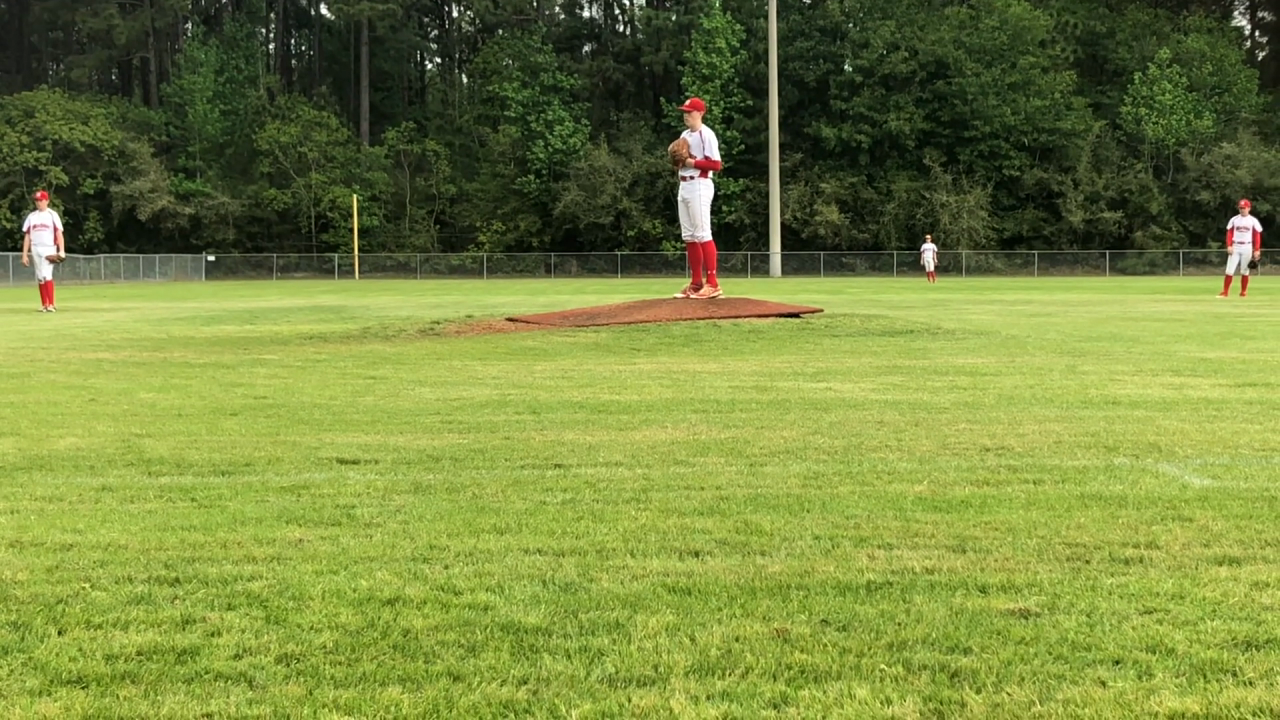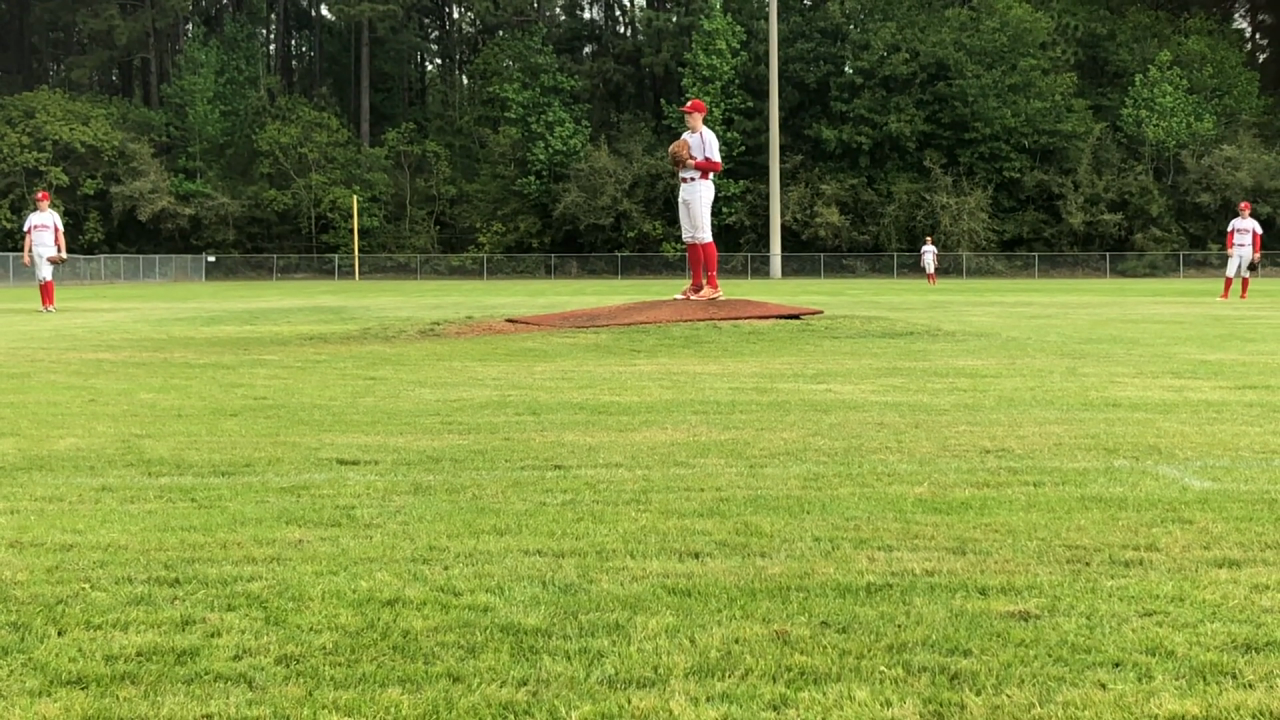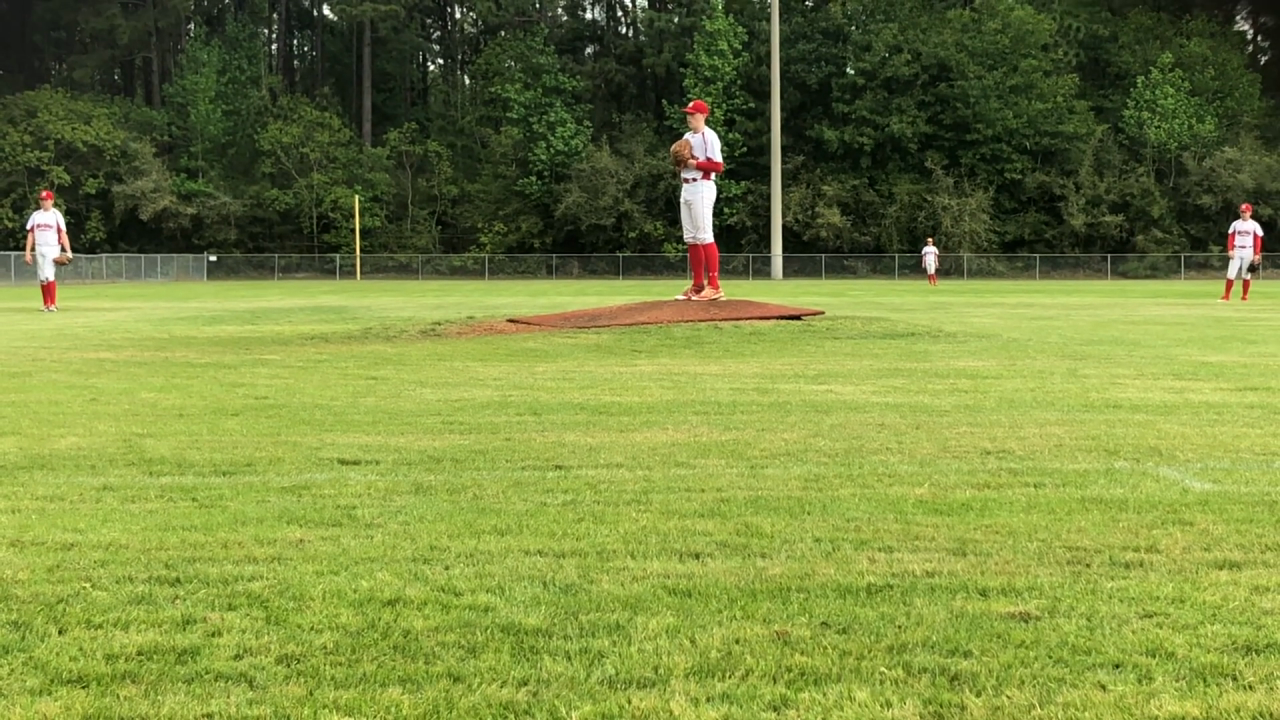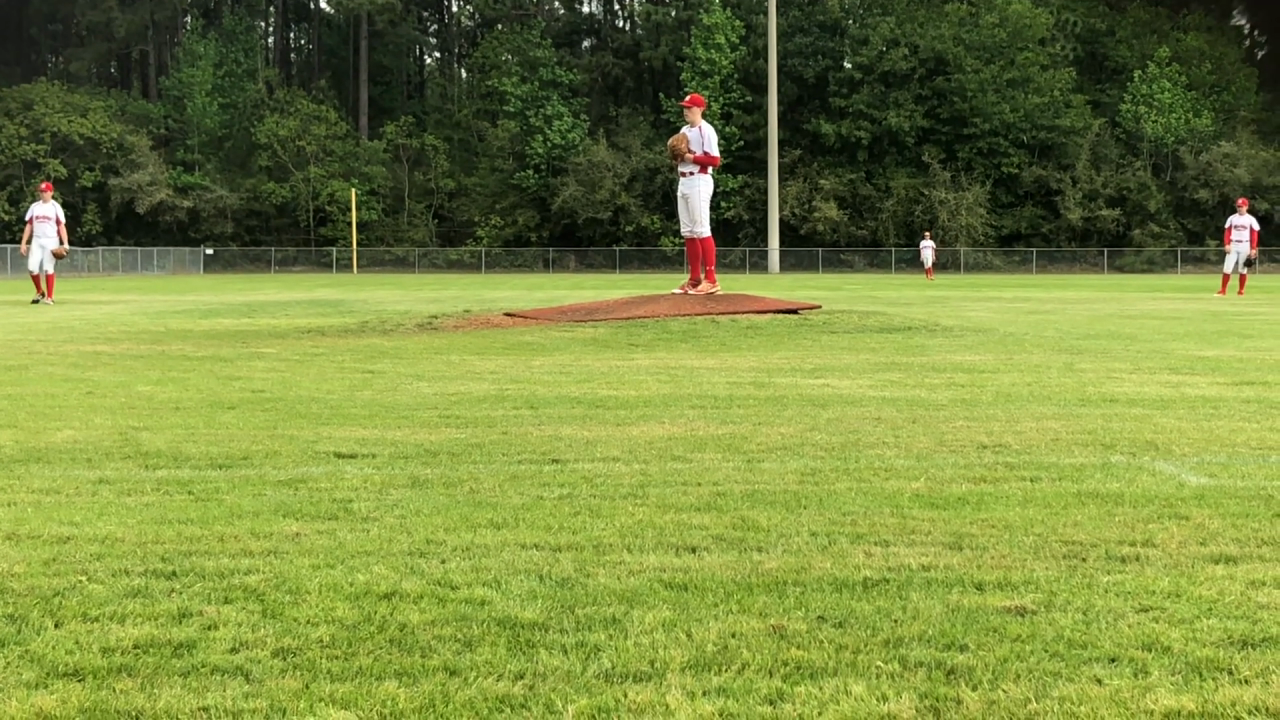
dt=0.3s
person 1, frame 1
left shoulder: (706, 134)
right shoulder: (684, 135)
left elbow: (715, 164)
left wrist: (690, 162)
left hip: (699, 186)
right hip: (683, 186)
left knee: (702, 234)
right knee: (689, 236)
left ankle: (712, 284)
right ankle: (696, 283)
person 1, frame 2
left shoulder: (707, 136)
right shoulder: (685, 136)
left elbow: (716, 166)
left wrist: (691, 163)
left hip: (700, 187)
right hip: (684, 187)
left knee: (703, 236)
right knee: (689, 238)
left ankle: (712, 285)
right ankle: (696, 284)
person 1, frame 3
left shoulder: (709, 136)
right shoulder: (687, 137)
left elbow: (717, 166)
left wrist: (693, 163)
left hip: (702, 188)
right hip: (686, 188)
left knee: (704, 236)
right knee: (691, 238)
left ankle: (714, 286)
right ankle: (697, 284)
person 1, frame 4
left shoulder: (706, 130)
right shoulder: (684, 131)
left elbow: (715, 161)
left wrist: (690, 157)
left hip: (699, 182)
right hip: (683, 181)
left knee: (701, 230)
right knee: (688, 232)
left ankle: (710, 280)
right ankle: (694, 278)
